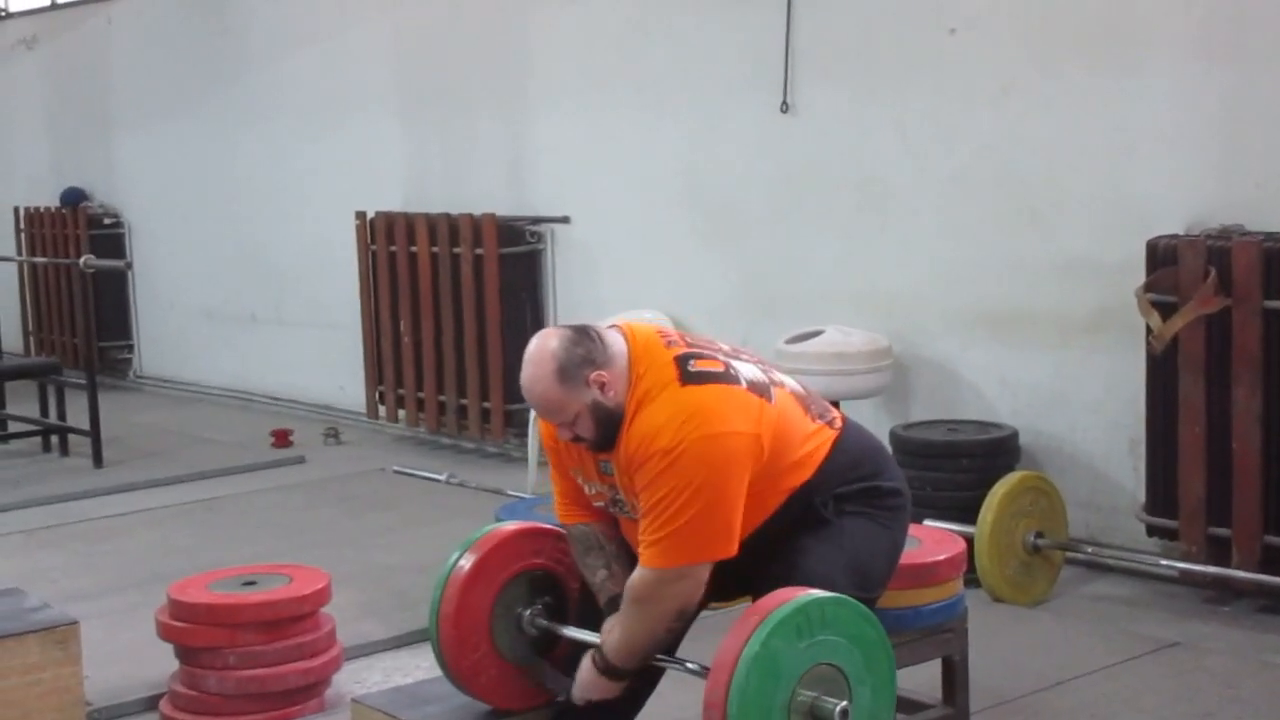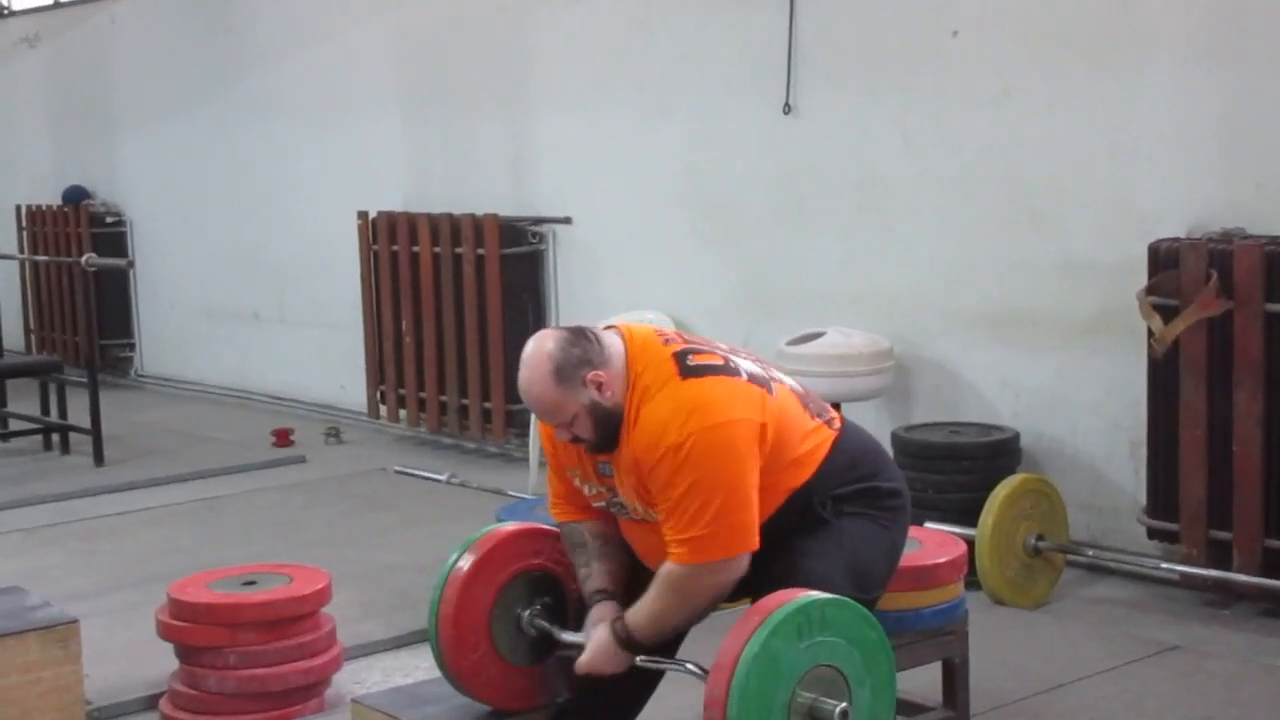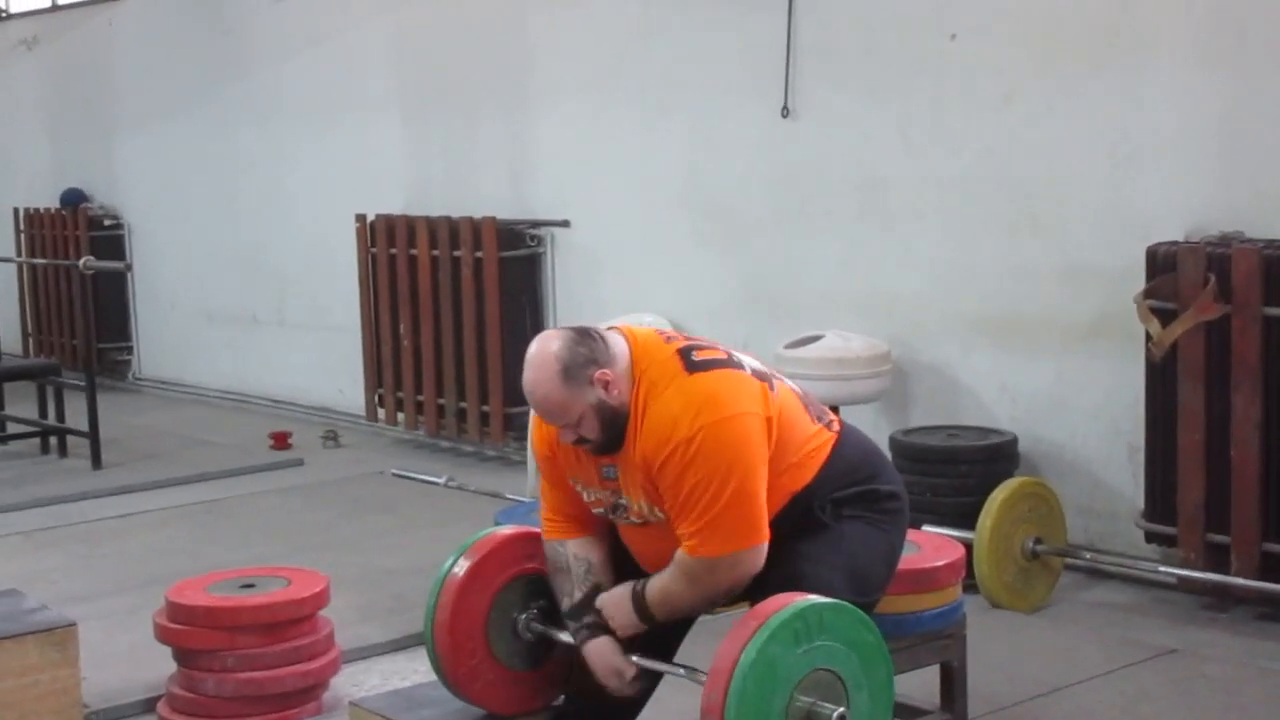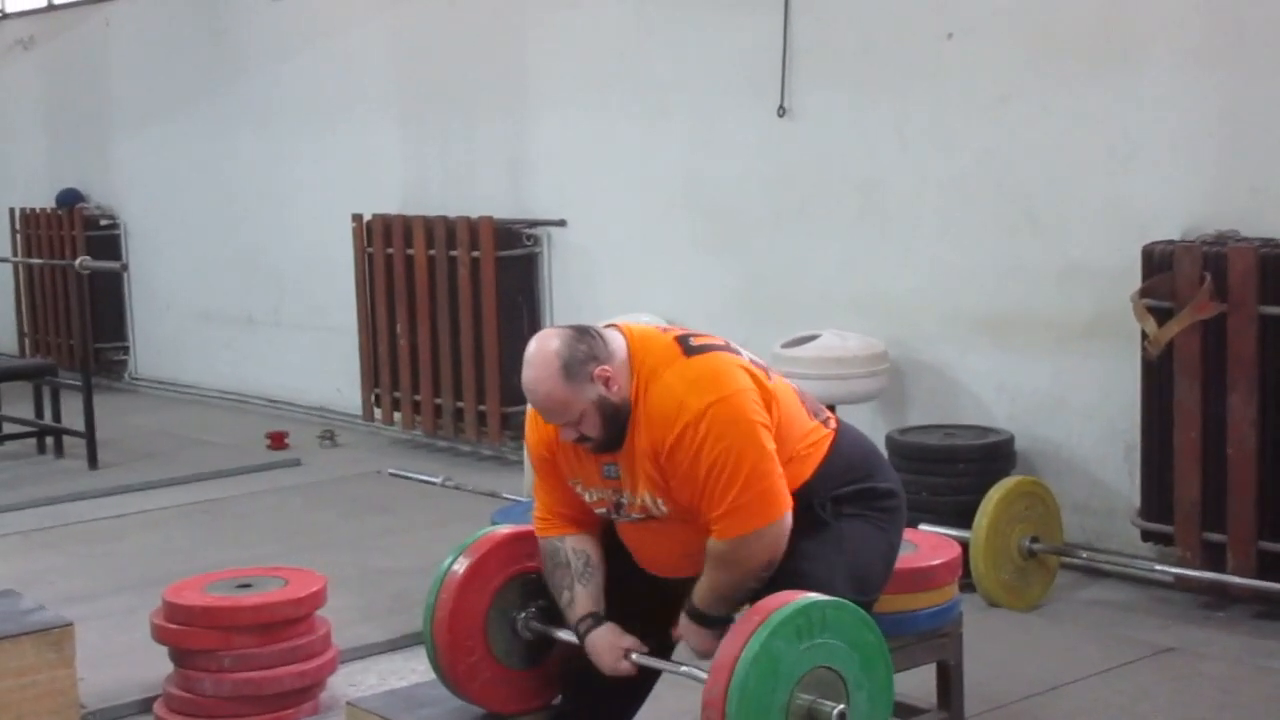
dt=0.3s
person 1, frame 1
left shoulder: (689, 418)
right shoulder: (570, 398)
left elbow: (672, 582)
right elbow: (586, 511)
left wrist: (611, 666)
right wrist: (616, 609)
right knee: (607, 617)
person 1, frame 2
left shoulder: (693, 408)
right shoulder: (568, 401)
left elbow: (705, 571)
right elbow: (582, 510)
left wrist: (625, 639)
right wrist: (603, 601)
right knee: (611, 623)
person 1, frame 3
left shoulder: (698, 404)
right shoulder: (563, 407)
left elbow: (729, 563)
right elbow: (569, 527)
left wrist: (642, 604)
right wrist: (588, 632)
right knee: (607, 639)
person 1, frame 4
left shoulder: (699, 390)
right shoulder: (560, 402)
left elbow: (754, 537)
right elbow: (562, 524)
left wrist: (705, 614)
right wrist: (589, 624)
